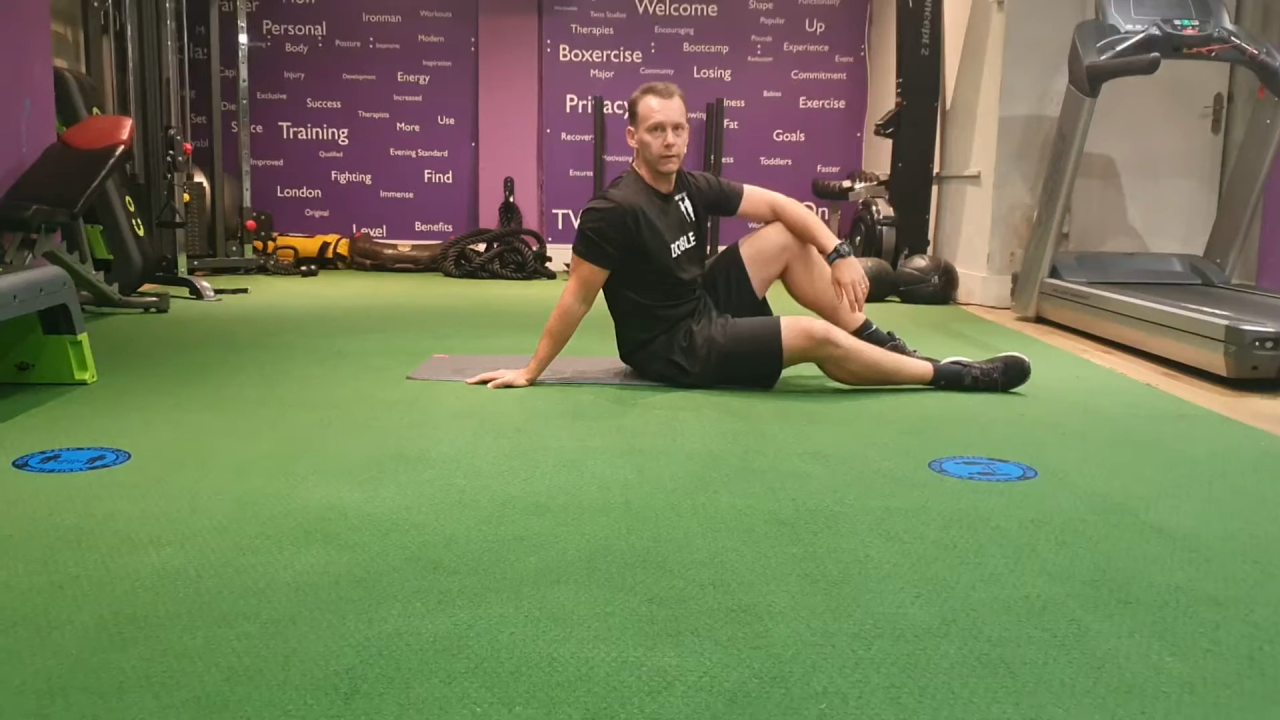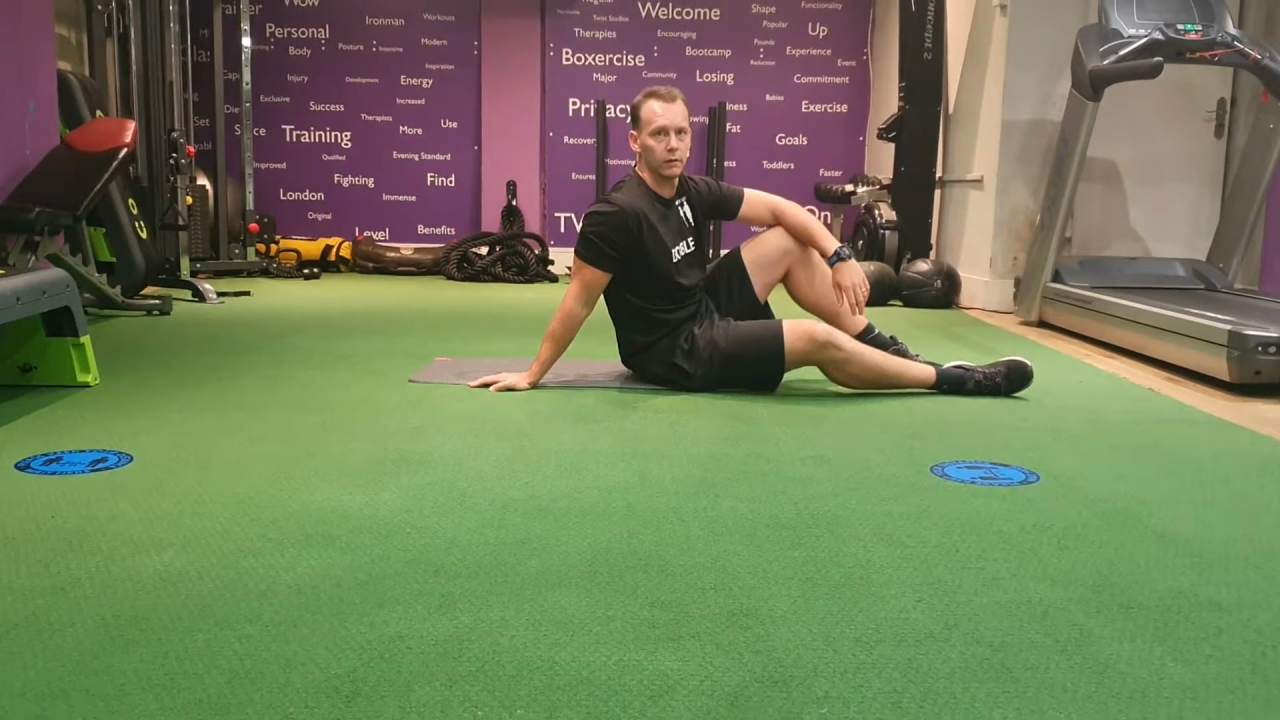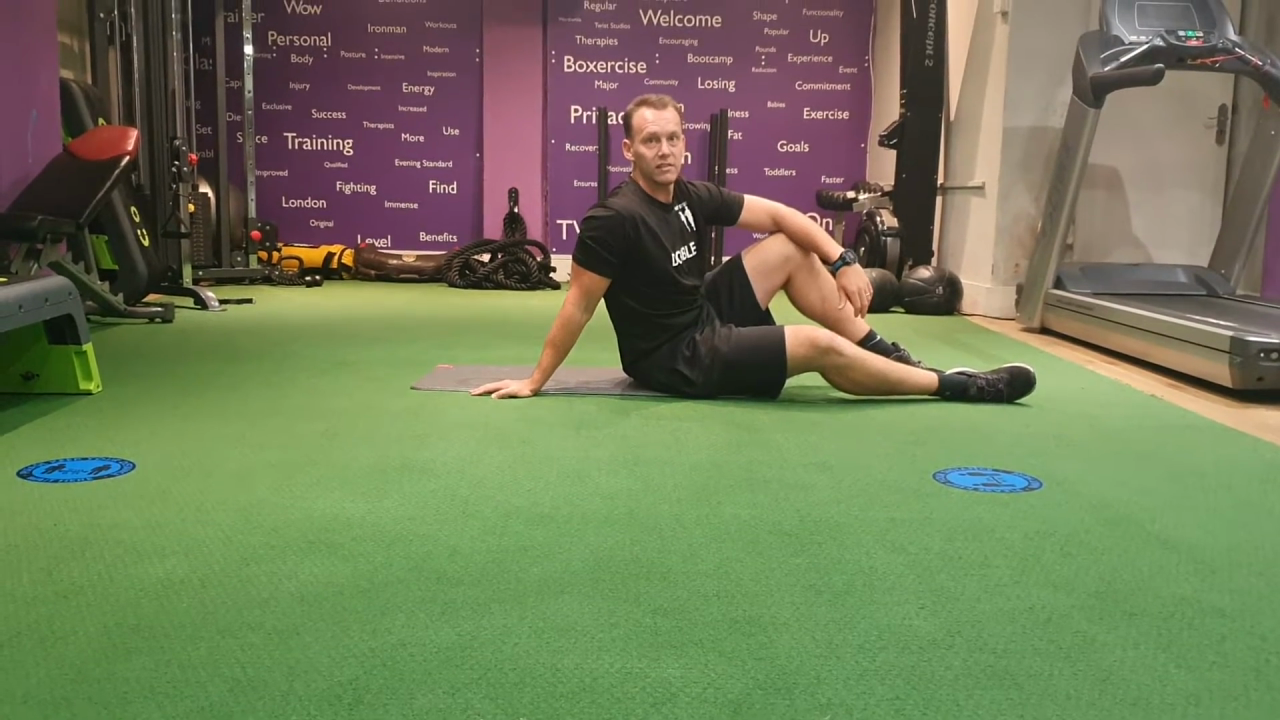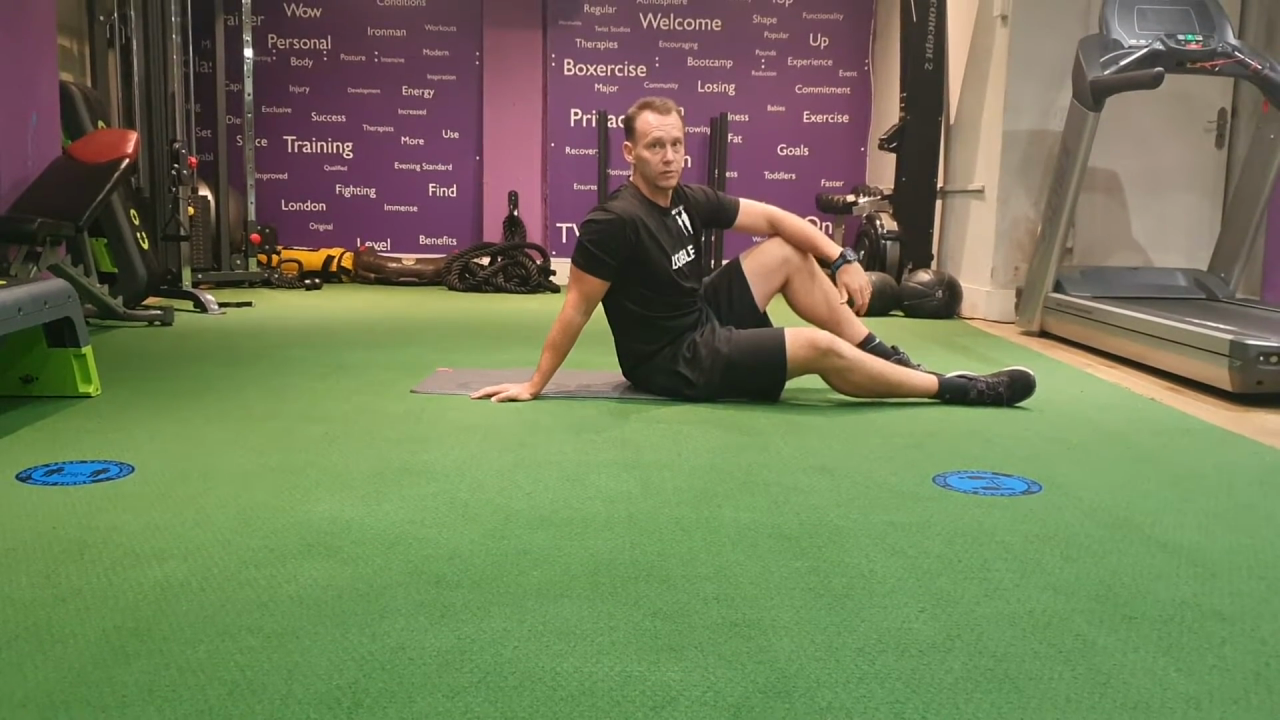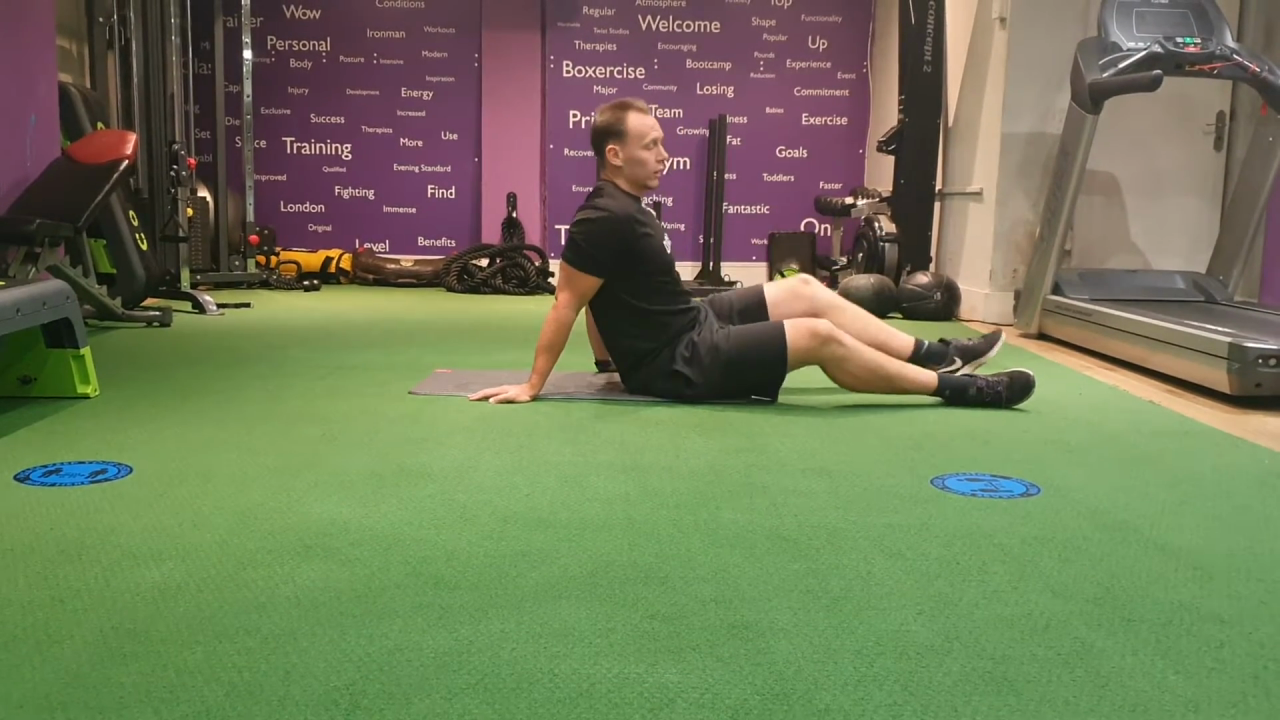
dt=1s
person 1, frame 1
left shoulder: (695, 187)
right shoulder: (615, 211)
left elbow: (779, 205)
right elbow: (577, 298)
left wrist: (838, 253)
right wrist: (532, 371)
left hip: (704, 307)
right hip: (672, 348)
left knee: (790, 239)
right knee: (818, 338)
left ankle: (880, 343)
right ankle: (956, 375)
person 1, frame 2
left shoulder: (695, 192)
right shoulder: (616, 215)
left elbow: (779, 209)
right elbow: (579, 301)
left wrist: (839, 257)
right wrist: (533, 374)
left hip: (705, 311)
right hip: (673, 352)
left knee: (792, 244)
right knee: (819, 341)
left ankle: (883, 346)
right ankle: (954, 379)
person 1, frame 3
left shoulder: (693, 197)
right shoulder: (614, 219)
left elbow: (779, 214)
right elbow: (578, 305)
left wrist: (842, 260)
right wrist: (536, 381)
left hip: (706, 315)
right hip: (675, 358)
left knee: (793, 249)
right knee: (820, 345)
left ankle: (886, 353)
right ankle: (958, 386)
person 1, frame 4
left shoulder: (690, 200)
right shoulder: (614, 223)
left elbow: (772, 218)
right elbow: (576, 309)
left wrist: (841, 258)
right wrist: (535, 385)
left hip: (702, 320)
right hip: (673, 362)
left knee: (788, 253)
right knee: (819, 348)
left ankle: (883, 356)
right ankle: (958, 389)
person 1, frame 5
left shoulder: (623, 205)
right shoulder: (603, 221)
left elbow: (605, 296)
right elbow: (567, 305)
left wrist: (611, 359)
right wrist: (532, 386)
left hip: (688, 329)
right hip: (673, 364)
left knee: (804, 288)
right knee: (819, 335)
left ankle: (937, 354)
right ankle: (956, 388)
